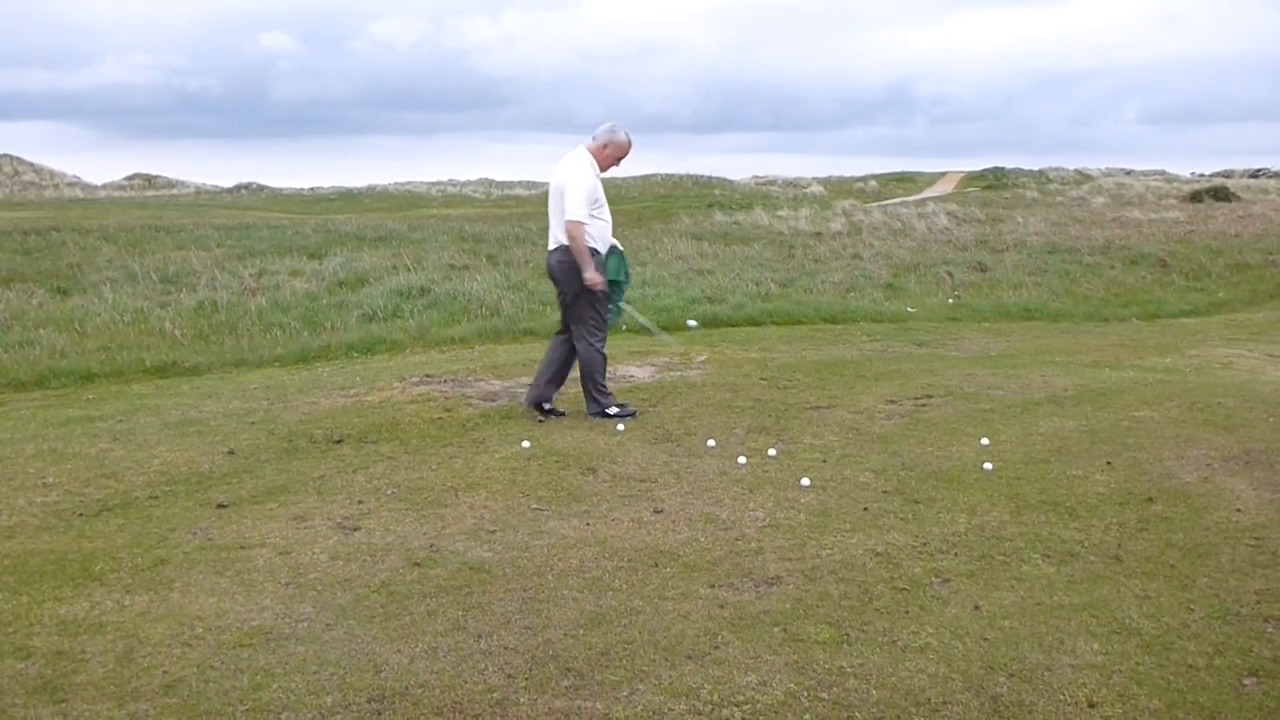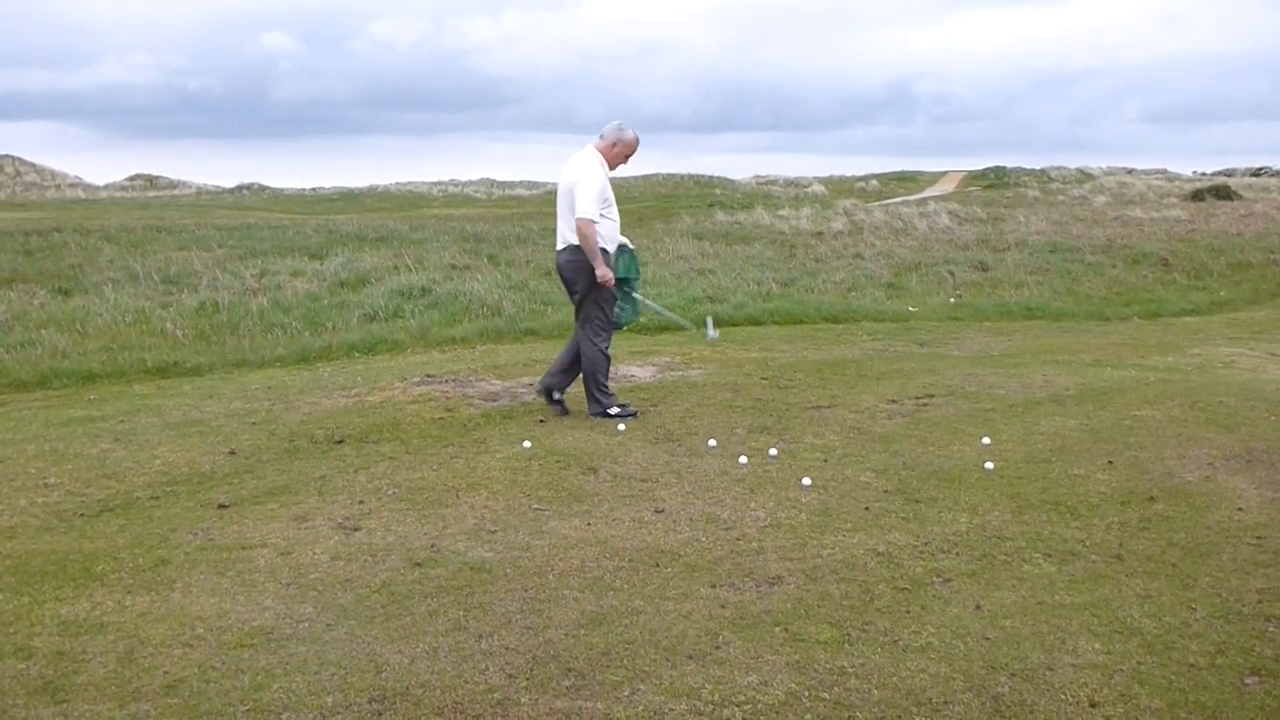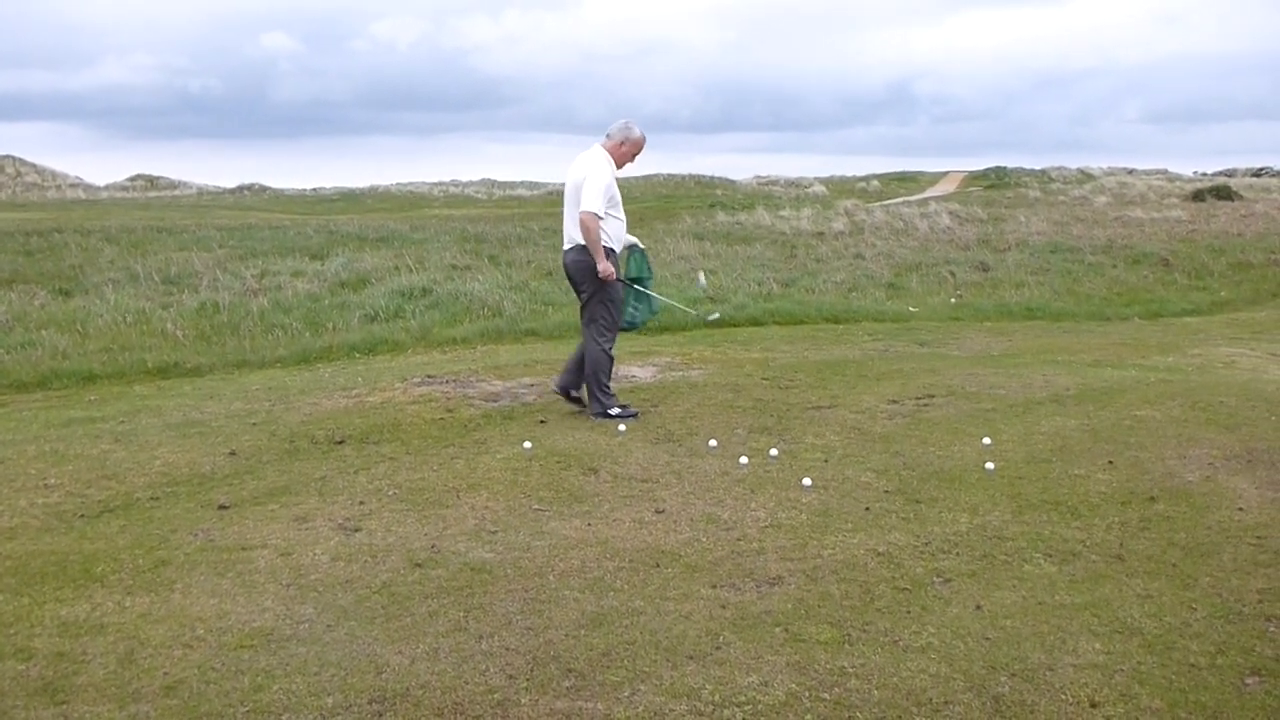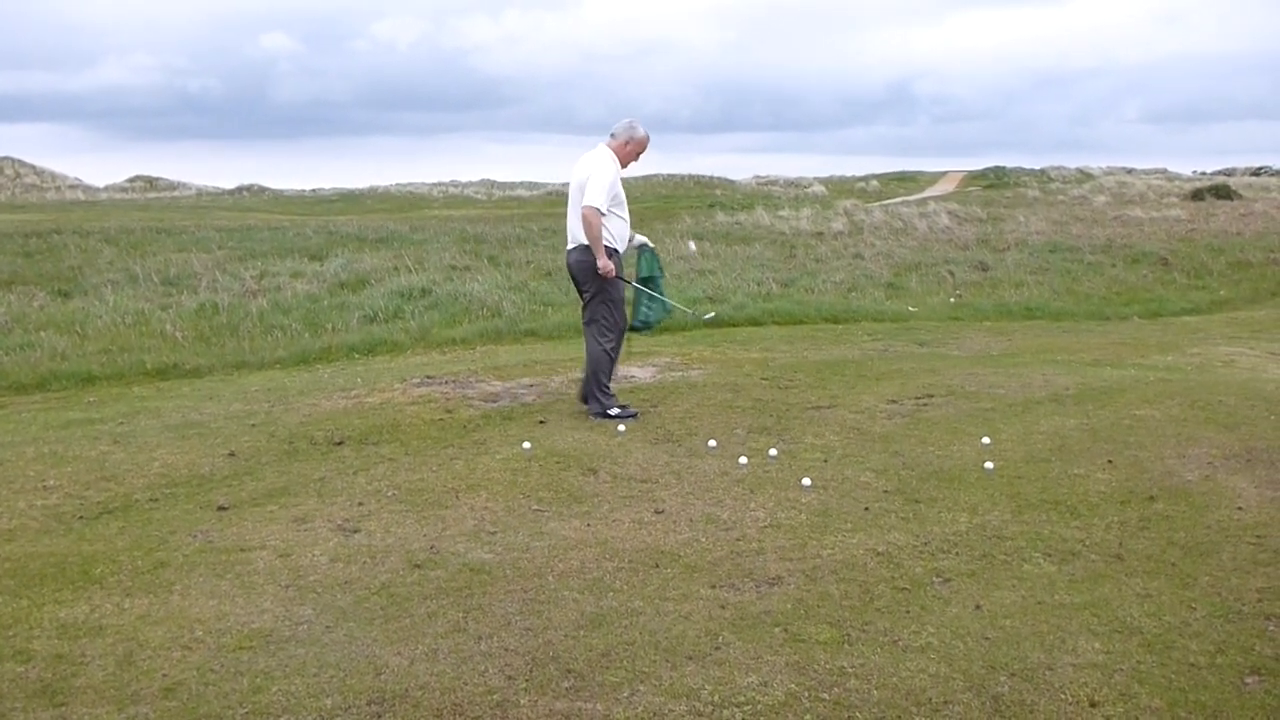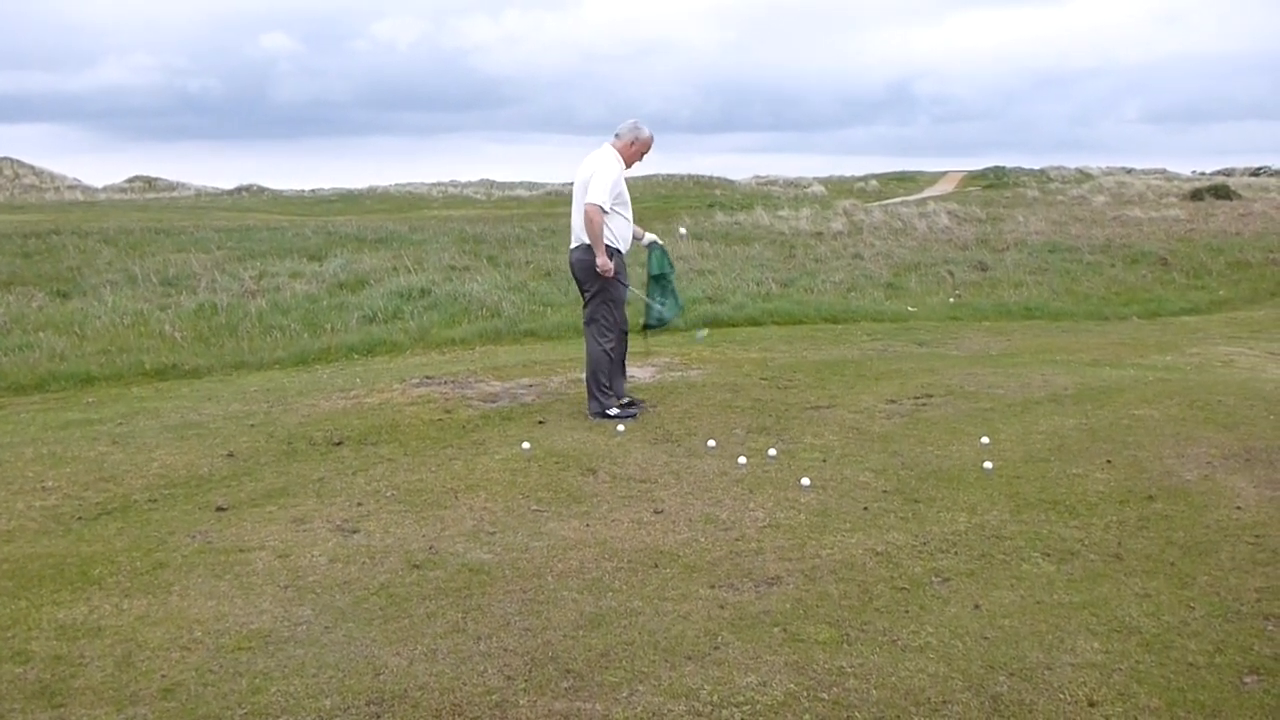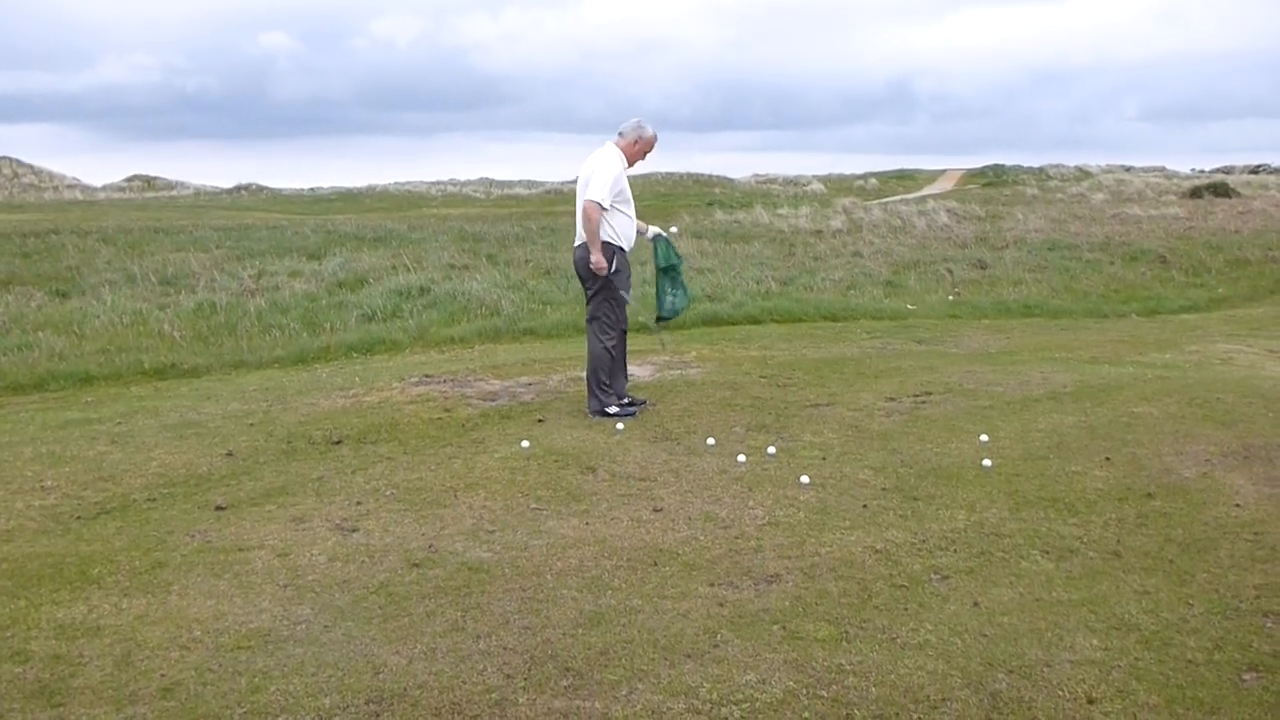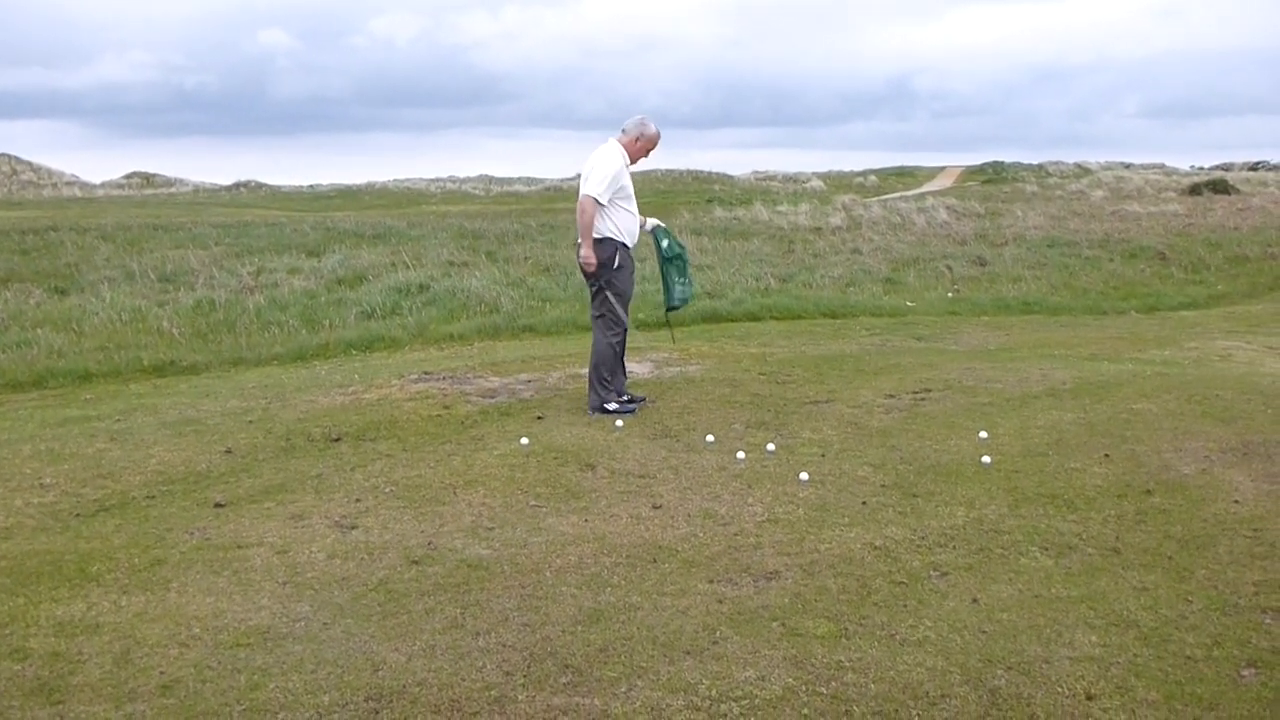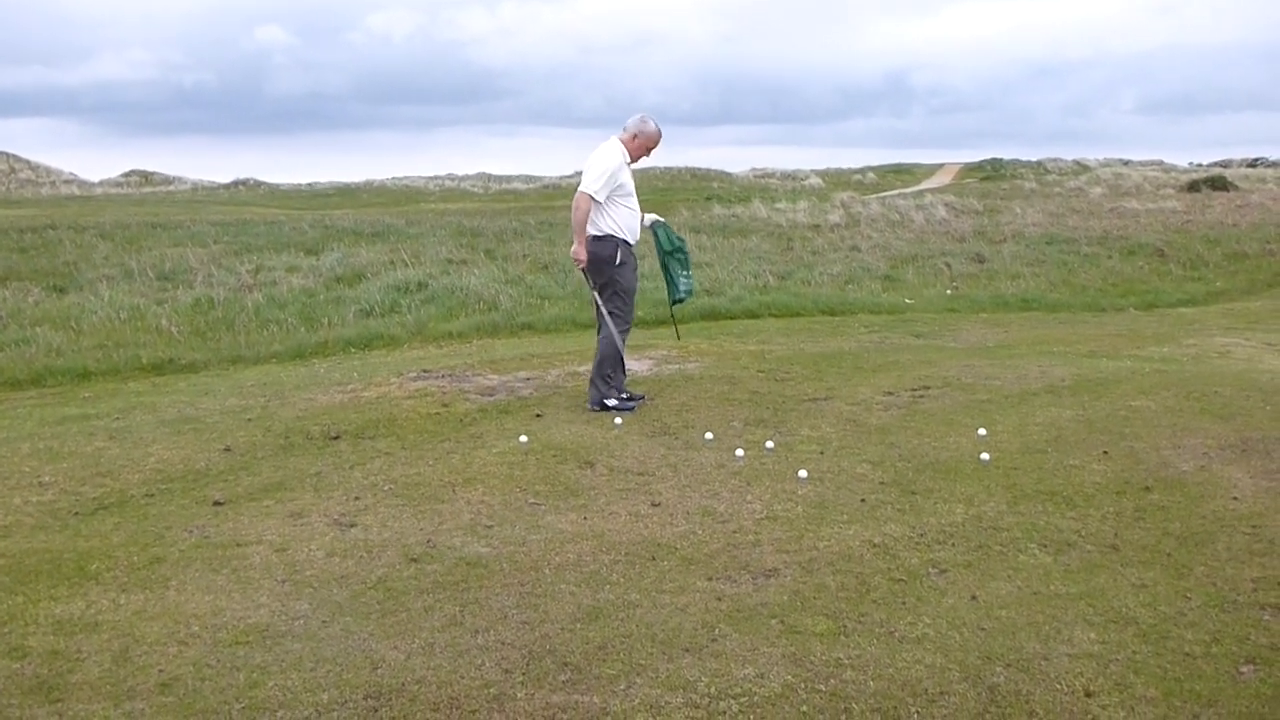
dt=0.1s
person 1, frame 1
left shoulder: (576, 164)
right shoulder: (582, 174)
right elbow: (573, 227)
left wrist: (604, 238)
right wrist: (589, 270)
left hip: (565, 259)
right hip: (577, 262)
left knee: (570, 332)
right knee: (591, 333)
left ankle: (541, 395)
right ankle: (599, 403)
person 1, frame 2
left shoulder: (583, 163)
right shoulder: (592, 172)
right elbow: (584, 225)
left wrist: (614, 237)
right wrist: (600, 265)
left hip: (574, 258)
right hip: (586, 261)
left knee: (588, 329)
right knee: (596, 333)
left ankle: (554, 383)
right ankle: (601, 403)
person 1, frame 3
left shoulder: (590, 161)
right shoulder: (599, 170)
right elbow: (587, 218)
left wrist: (621, 237)
right wrist: (602, 260)
left hip: (583, 257)
right hip: (594, 263)
left knee: (599, 328)
right knee: (602, 331)
left ankle: (570, 381)
right ankle: (601, 403)
person 1, frame 4
left shoulder: (594, 160)
right shoulder: (605, 168)
right elbow: (589, 213)
left wrist: (631, 236)
right wrist: (602, 257)
left hip: (585, 257)
right hip: (596, 260)
left knee: (612, 326)
right knee: (603, 332)
left ankle: (593, 390)
right ankle: (601, 403)
person 1, frame 5
left shoulder: (601, 161)
right shoulder: (608, 167)
right elbow: (591, 212)
left wrist: (641, 235)
right wrist: (601, 256)
left hip: (596, 258)
right hip: (601, 261)
left knee: (615, 328)
right knee: (603, 332)
left ankle: (613, 393)
right ankle: (602, 403)
person 1, frame 6
left shoulder: (606, 160)
right shoulder: (610, 165)
right elbow: (590, 208)
left wrist: (645, 229)
right wrist: (596, 252)
left hip: (604, 255)
right hip: (605, 257)
left knee: (615, 328)
right knee: (605, 330)
left ankle: (615, 392)
right ankle: (601, 402)
person 1, frame 7
left shoulder: (614, 159)
right shoulder: (611, 161)
right elbow: (586, 202)
left wrist: (644, 222)
right wrist: (586, 247)
left hip: (612, 251)
right hip: (608, 252)
left knee: (615, 324)
right knee: (610, 325)
left ankle: (614, 390)
right ankle: (601, 398)
person 1, frame 8
left shoulder: (616, 158)
right shoulder: (610, 159)
right elbow: (582, 200)
left wrist: (642, 217)
right wrist: (579, 243)
left hip: (612, 249)
right hip: (609, 249)
left knee: (615, 321)
right knee: (617, 321)
left ankle: (613, 388)
right ankle: (602, 394)
